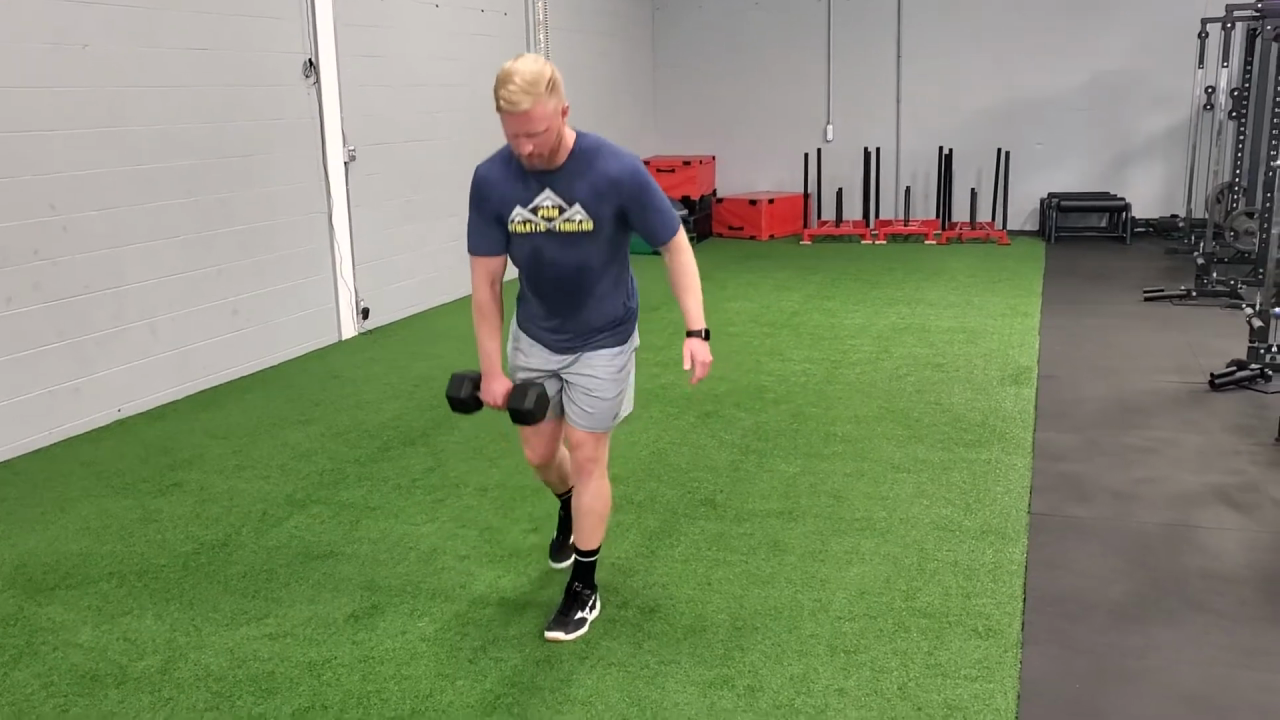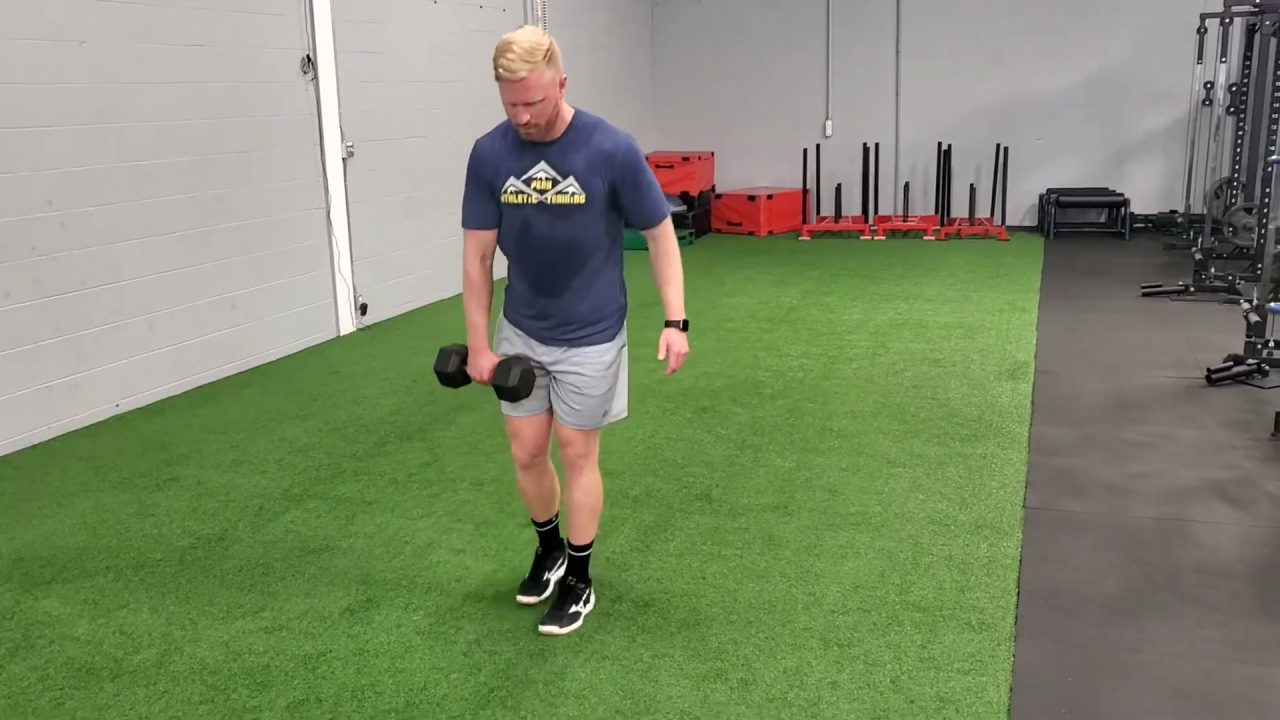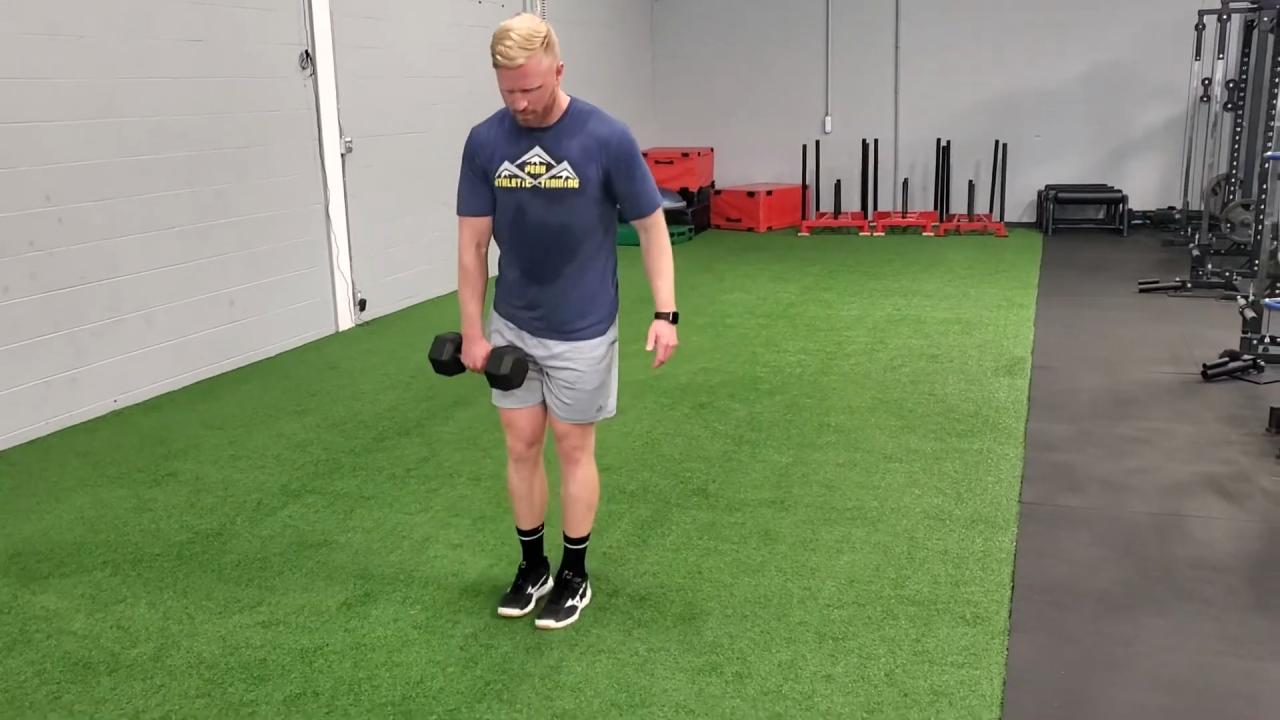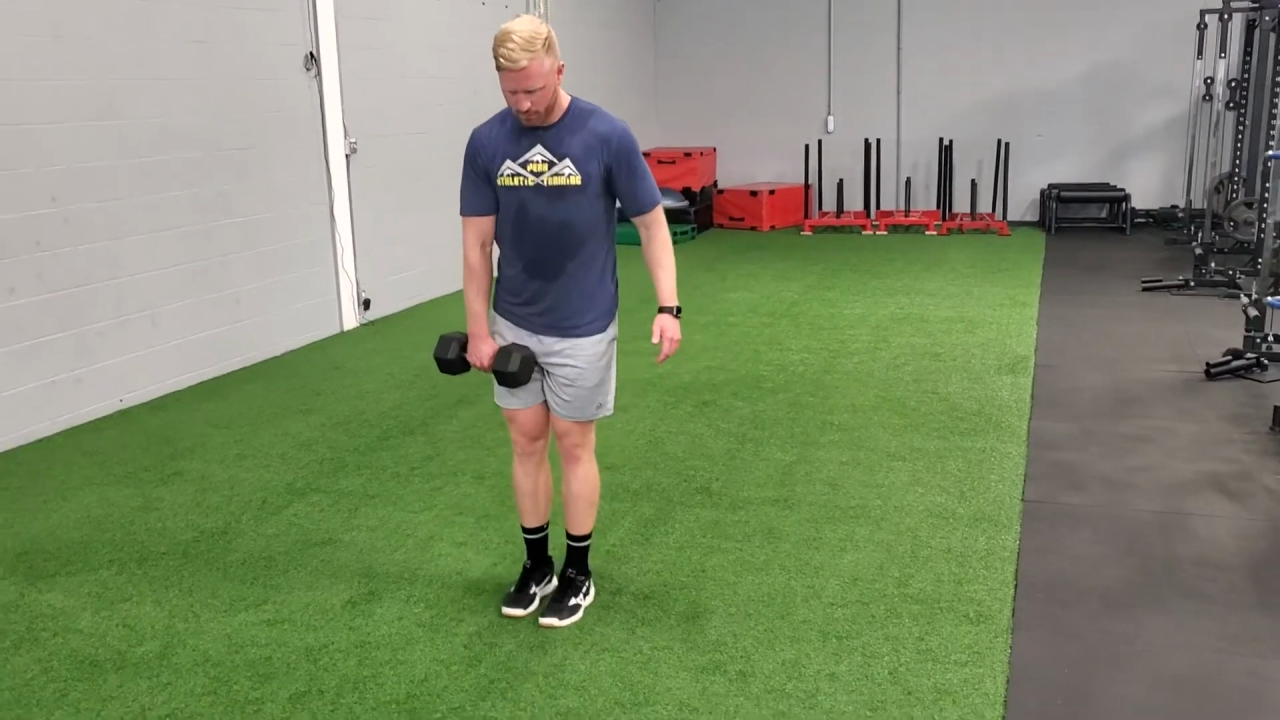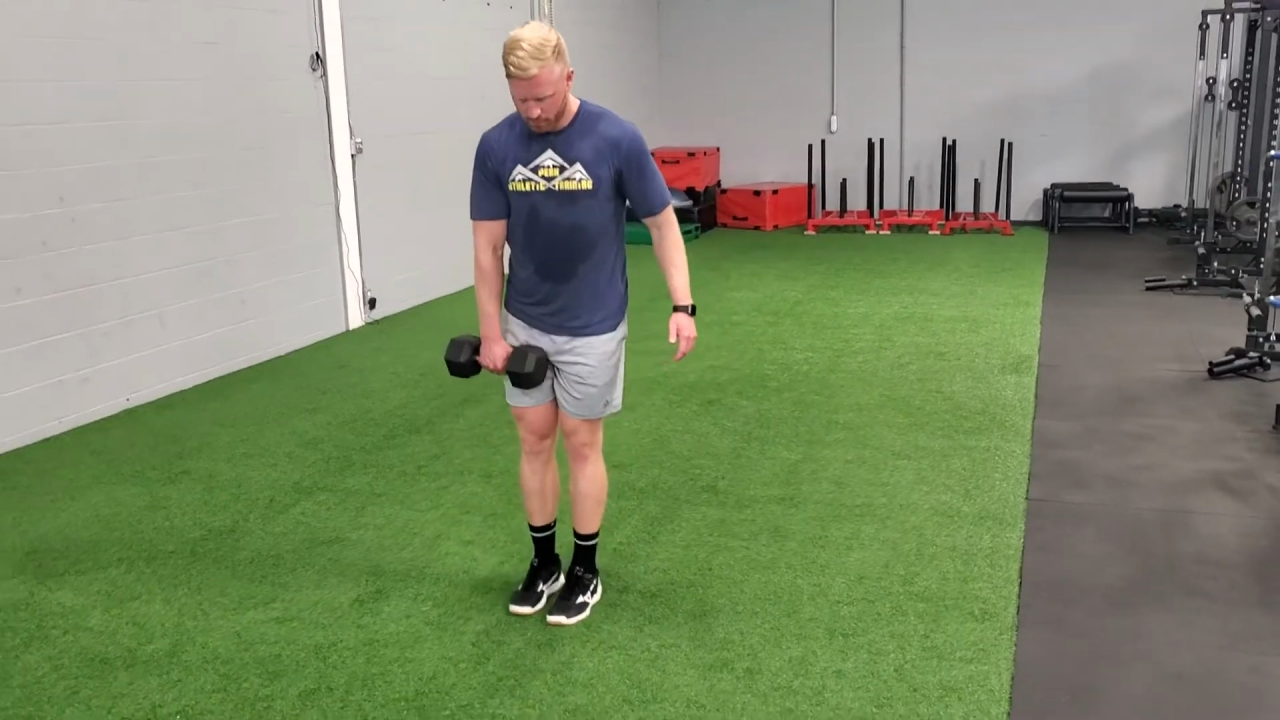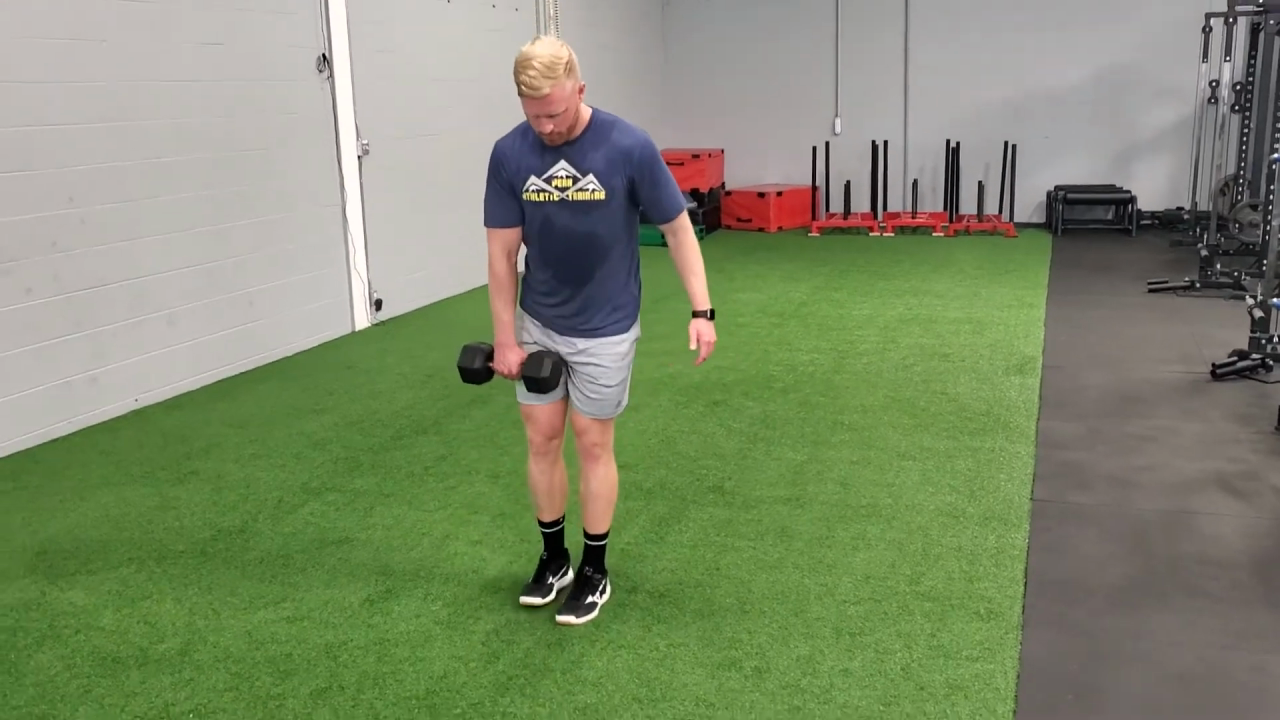
dt=0.2s
person 1, frame 1
left shoulder: (616, 171)
right shoulder: (491, 179)
left elbow: (674, 245)
right elbow: (485, 281)
left wrist: (695, 331)
right wrist: (491, 370)
left hip: (601, 340)
right hip: (534, 338)
left knee: (586, 457)
right knee: (538, 453)
left ankle: (584, 587)
right ankle: (570, 505)
person 1, frame 2
left shoulder: (611, 150)
right shoulder: (488, 154)
left elbow: (660, 234)
right elbow: (477, 256)
left wrist: (675, 322)
right wrist: (478, 345)
left hip: (590, 335)
right hip: (520, 332)
left knee: (576, 454)
right knee: (525, 453)
left ankle: (577, 582)
right ankle: (550, 548)
person 1, frame 3
left shoulder: (607, 138)
right shoulder: (484, 142)
left elbow: (652, 227)
right elbow: (473, 243)
left wrist: (665, 313)
right wrist: (472, 332)
left hip: (582, 329)
right hip: (512, 326)
left knee: (572, 448)
right knee: (521, 446)
left ankle: (575, 575)
right ankle: (533, 567)
person 1, frame 4
left shoulder: (606, 136)
right shoulder: (486, 142)
left elbow: (651, 223)
right elbow: (477, 243)
left wrist: (668, 307)
right wrist: (478, 330)
left hip: (582, 326)
right hip: (513, 324)
left knee: (573, 445)
right knee: (526, 443)
left ankle: (578, 573)
right ankle: (537, 566)
person 1, frame 5
left shoulder: (616, 139)
right shoulder: (496, 146)
left elbow: (662, 224)
right elbow: (488, 247)
left wrist: (682, 306)
right wrist: (491, 333)
left hip: (591, 326)
right hip: (525, 323)
left knee: (581, 443)
right knee: (534, 440)
left ankle: (585, 572)
right ankle: (543, 562)
person 1, frame 6
left shoulder: (629, 148)
right shoulder: (509, 154)
left elbow: (677, 228)
right elbow: (502, 253)
left wrist: (701, 310)
right wrist: (504, 339)
left hip: (605, 327)
right hip: (538, 324)
left knee: (592, 443)
right knee: (541, 439)
left ankle: (594, 571)
right ankle: (553, 558)
